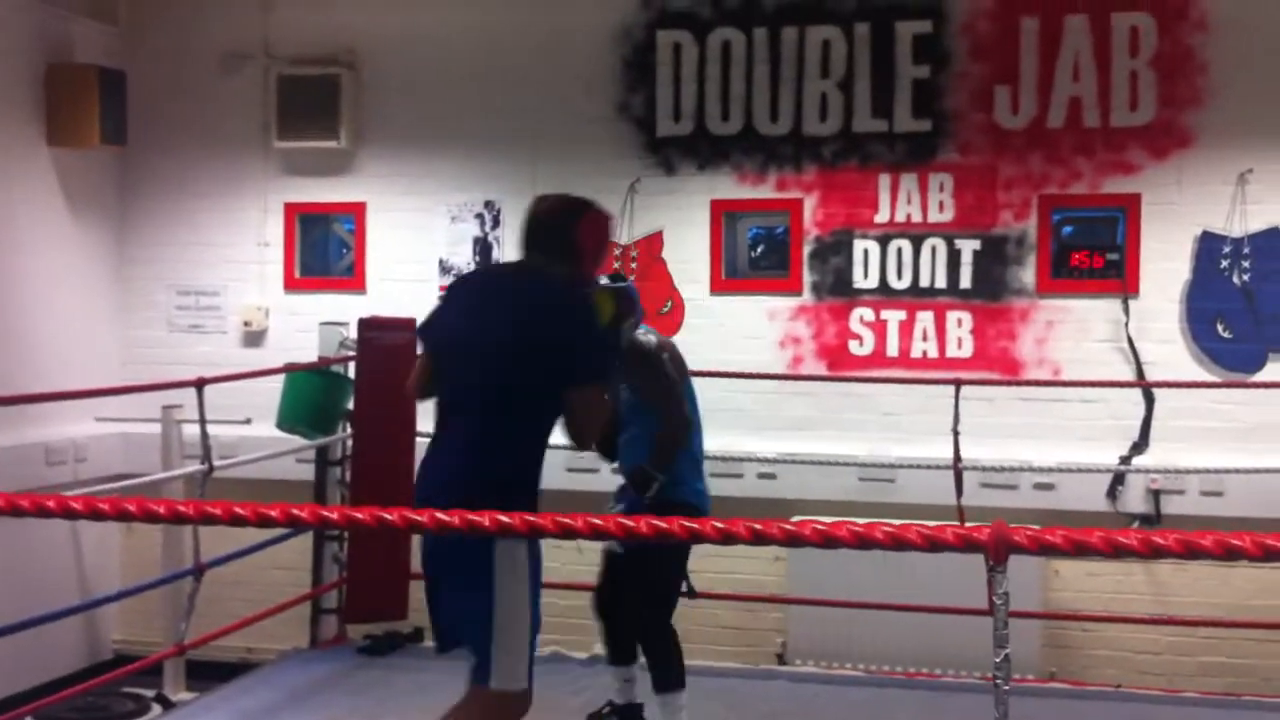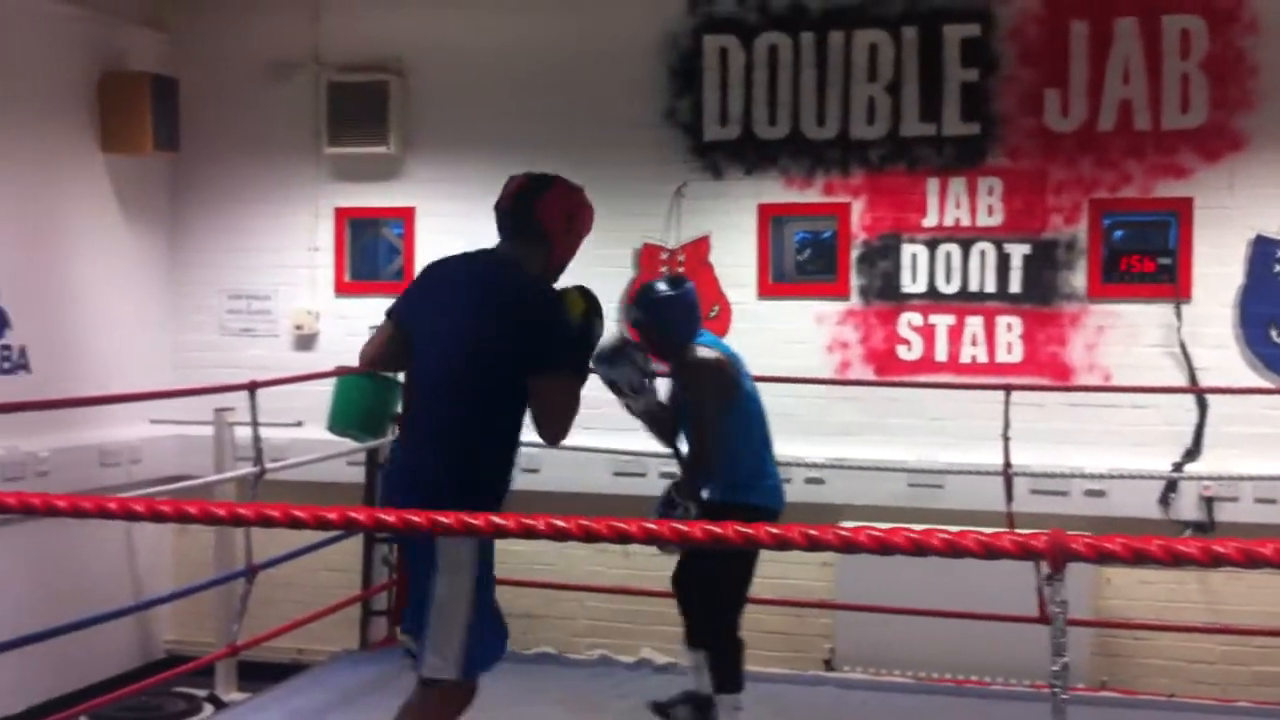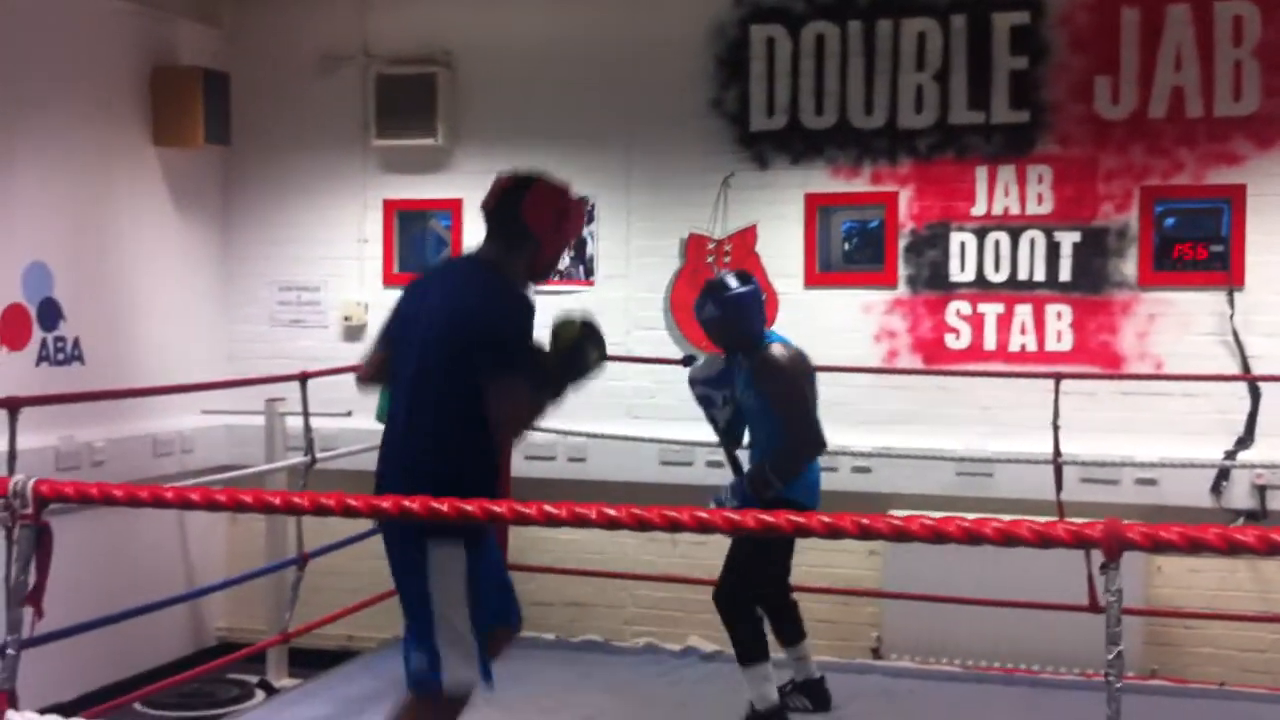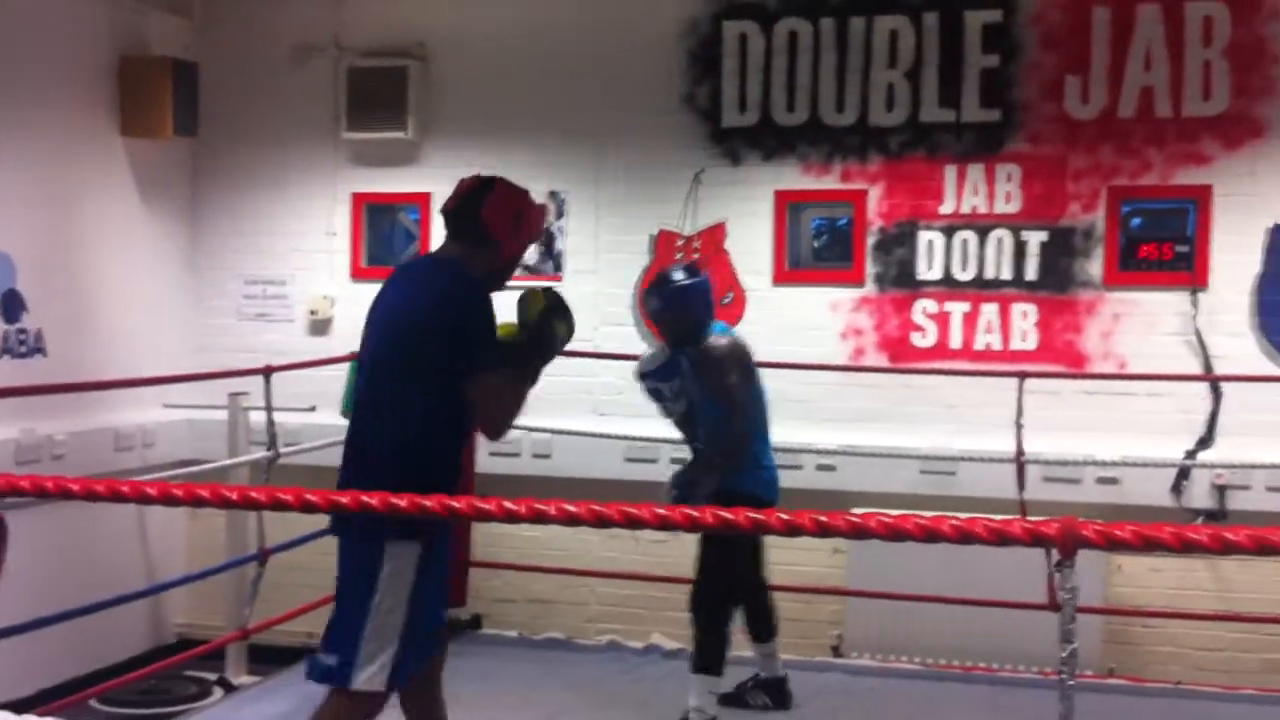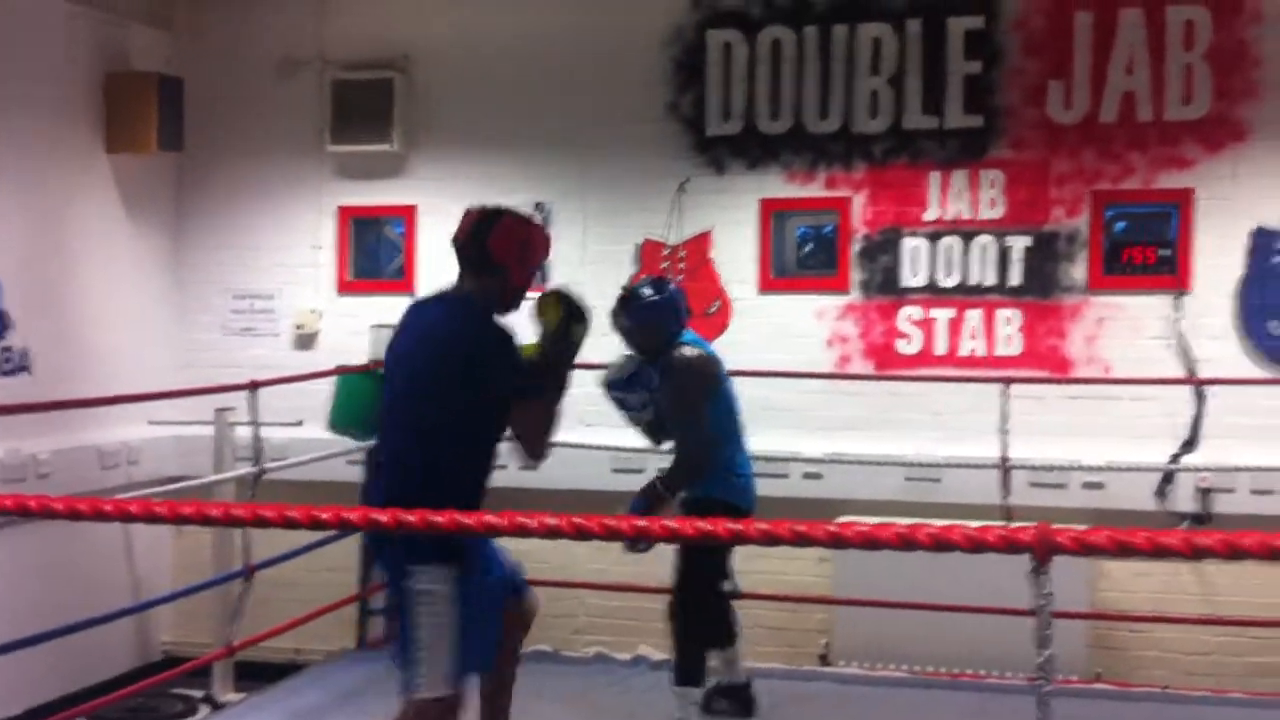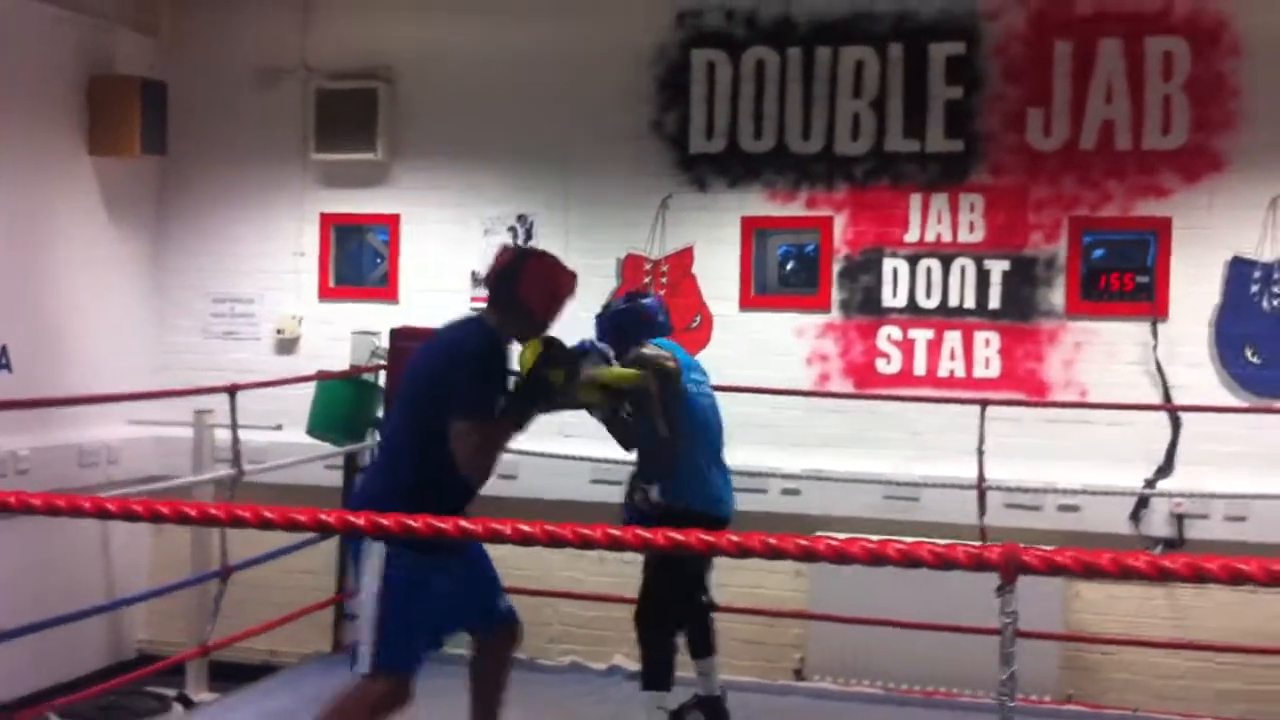
dt=0.3s
person 1, frame 1
left shoulder: (467, 292)
right shoulder: (570, 315)
left elbow: (419, 384)
right elbow: (587, 431)
right wrist: (605, 355)
left hip: (440, 495)
right hip: (492, 509)
left knee: (496, 669)
person 1, frame 2
left shoulder: (440, 276)
right shoulder: (537, 303)
left elbow: (374, 356)
right elbow: (552, 426)
right wrist: (578, 352)
left hip: (414, 483)
right hip: (456, 498)
left knee: (458, 663)
person 1, frame 3
left shoulder: (434, 282)
right shoulder: (502, 302)
left elbow: (372, 369)
right elbow: (507, 426)
right wrist: (559, 371)
left hip: (417, 486)
right hip: (439, 506)
left knee: (494, 626)
person 1, frame 4
left shoulder: (409, 281)
right shoulder: (462, 297)
right elbow: (494, 419)
right wrist: (535, 352)
left hip: (382, 492)
right hip: (398, 507)
left knee: (423, 657)
person 1, frame 5
left shoulder: (428, 316)
right shoulder: (482, 337)
right elbow: (534, 445)
left wrist: (535, 362)
right wrist: (555, 361)
left hip: (442, 518)
right hip: (423, 532)
left knee: (512, 608)
person 1, frame 6
left shoulder: (476, 342)
right shoulder: (475, 353)
right elbow: (472, 462)
right wrist: (525, 400)
left hip: (439, 522)
left knee: (500, 631)
person 2, frame 1
left shoulder: (644, 350)
right shoulder: (617, 370)
left elbow: (679, 423)
right elbow: (611, 447)
left wrist: (644, 483)
left hip: (673, 500)
right hip: (652, 498)
left knee: (649, 614)
right knee: (612, 604)
person 2, frame 2
left shoulder: (700, 363)
right shoulder: (693, 358)
left elbow: (704, 448)
right elbow: (672, 430)
left wrist: (681, 500)
right wrist: (634, 388)
left hip: (746, 501)
right hip: (732, 496)
left knee: (718, 612)
right knee: (691, 588)
person 2, frame 3
left shoulder: (777, 360)
right shoulder: (741, 361)
left elbow: (809, 441)
right elbow: (733, 438)
left wrist: (759, 486)
right wrist: (718, 406)
left hip: (784, 495)
right hip: (776, 490)
left knee: (732, 593)
right knee: (768, 591)
right ankle: (809, 683)
person 2, frame 4
left shoulder: (716, 350)
right shoulder: (694, 351)
left elbow: (739, 431)
left wrist: (694, 478)
right wrist: (674, 402)
left hip: (741, 486)
right hip: (742, 483)
left knee: (710, 598)
right knee: (744, 584)
right ankle: (772, 680)
person 2, frame 5
left shoulder: (685, 362)
right shoulder: (667, 361)
left elbow: (696, 448)
right elbow: (661, 430)
left wrist: (652, 497)
right wrist: (637, 401)
left hip: (718, 495)
right hip: (719, 492)
left knee: (689, 609)
right knee: (706, 594)
person 2, frame 6
left shoulder: (640, 359)
right shoulder: (678, 359)
left elbow: (656, 438)
right elbow: (631, 436)
left wrist: (637, 493)
left hip: (686, 503)
right hip: (712, 500)
left knee: (655, 615)
right knee: (687, 601)
